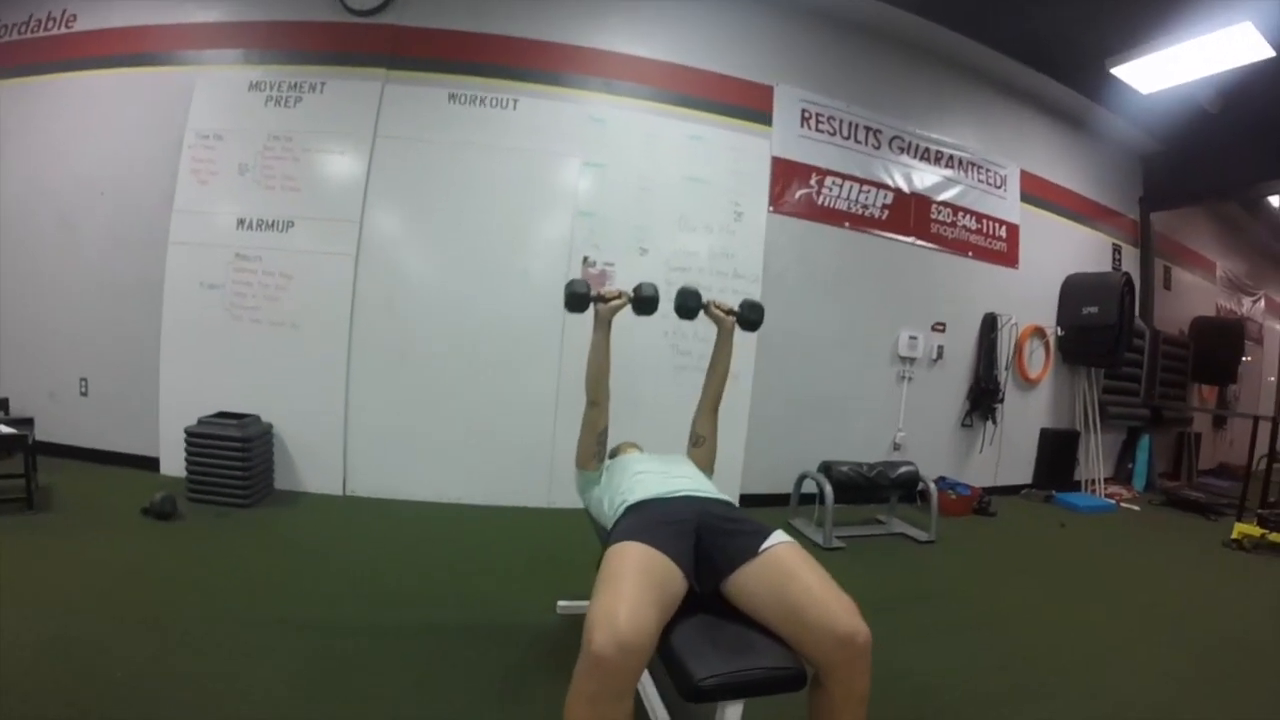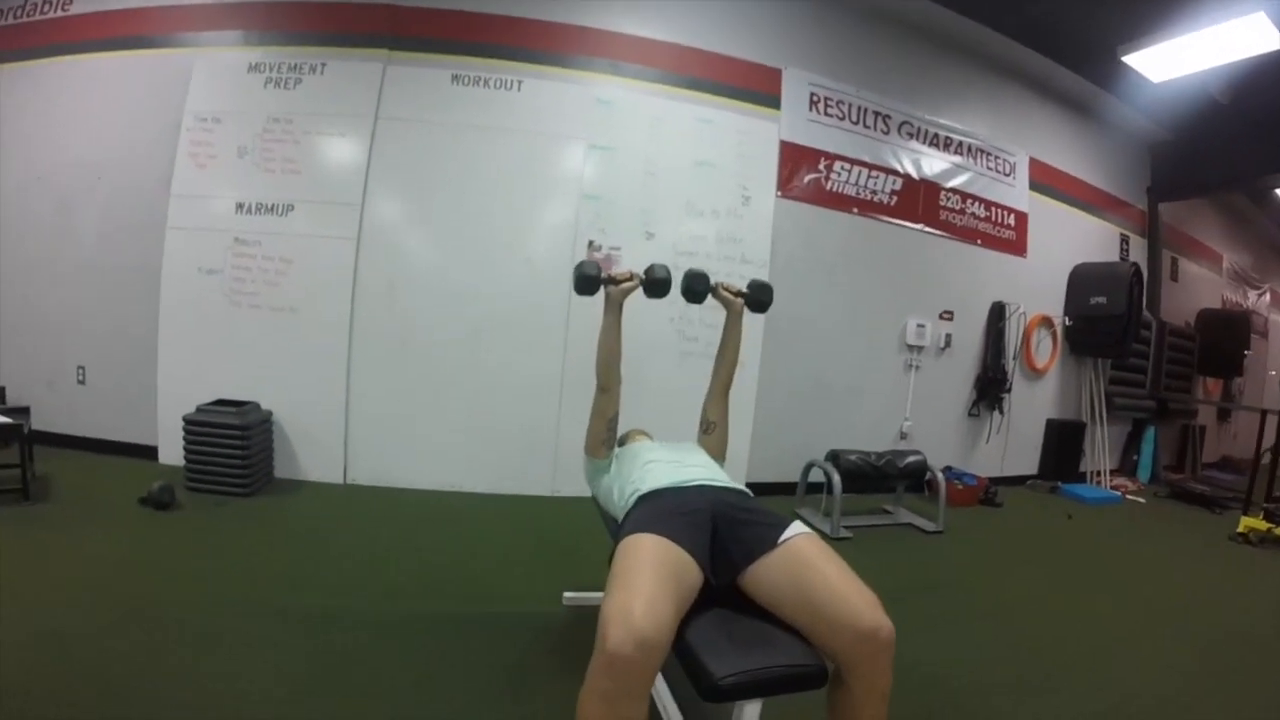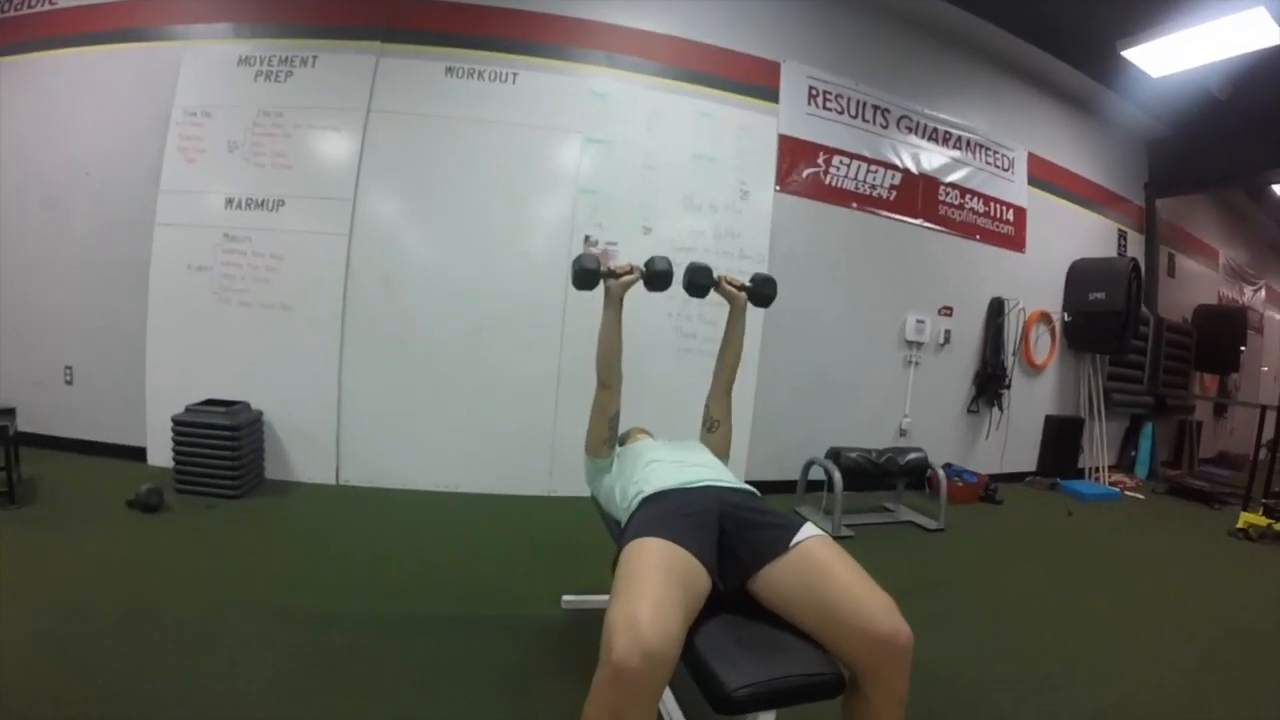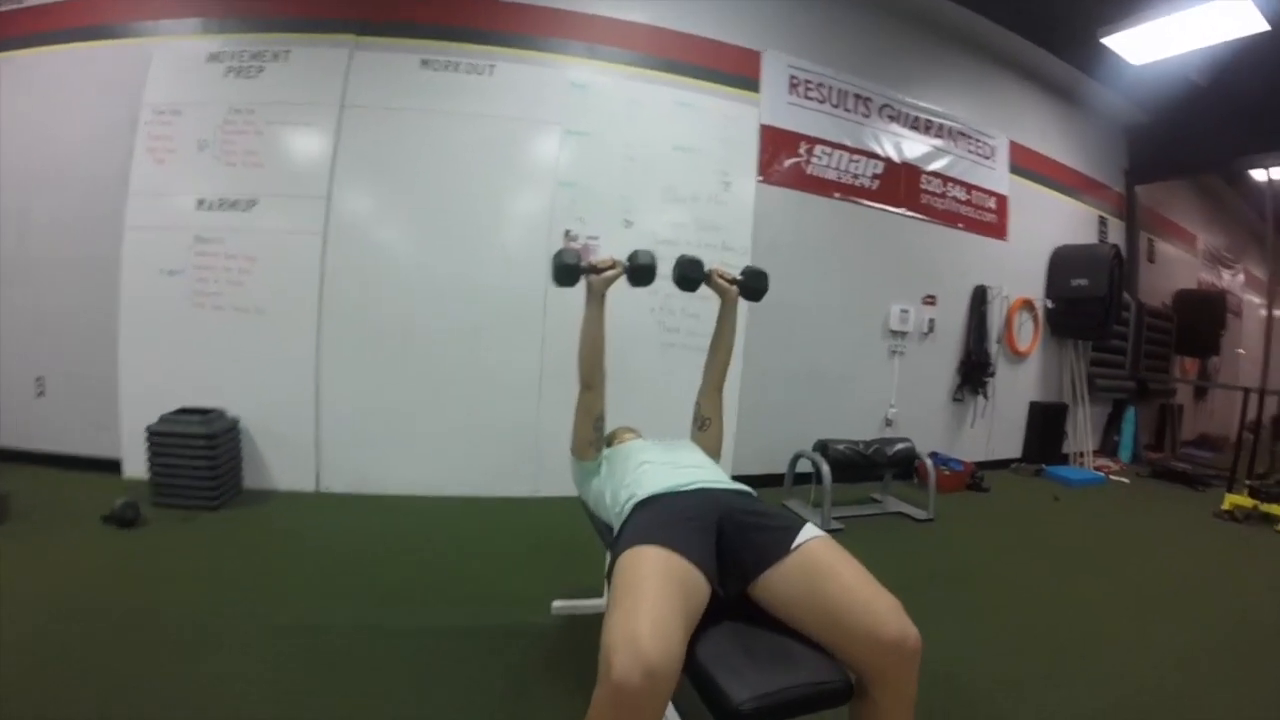
dt=0.1s
person 1, frame 1
left shoulder: (687, 469)
right shoulder: (599, 481)
left elbow: (709, 406)
right elbow: (597, 402)
left wrist: (725, 333)
right wrist: (603, 324)
left hip: (722, 516)
right hip: (647, 517)
left knee: (849, 641)
right knee: (610, 650)
person 1, frame 2
left shoulder: (697, 453)
right shoulder: (609, 469)
left elbow: (718, 392)
right elbow: (608, 390)
left wrist: (734, 316)
right wrist: (614, 306)
left hip: (736, 505)
left knee: (872, 634)
right knee: (626, 646)
person 1, frame 3
left shoulder: (700, 453)
right shoulder: (609, 470)
left elbow: (721, 388)
right elbow: (608, 386)
left wrist: (738, 310)
right wrist: (613, 301)
left hip: (745, 507)
person 1, frame 4
left shoulder: (691, 452)
right shoulder: (599, 468)
left elbow: (712, 386)
right elbow: (592, 386)
left wrist: (729, 305)
left hip: (740, 506)
right hip: (658, 515)
